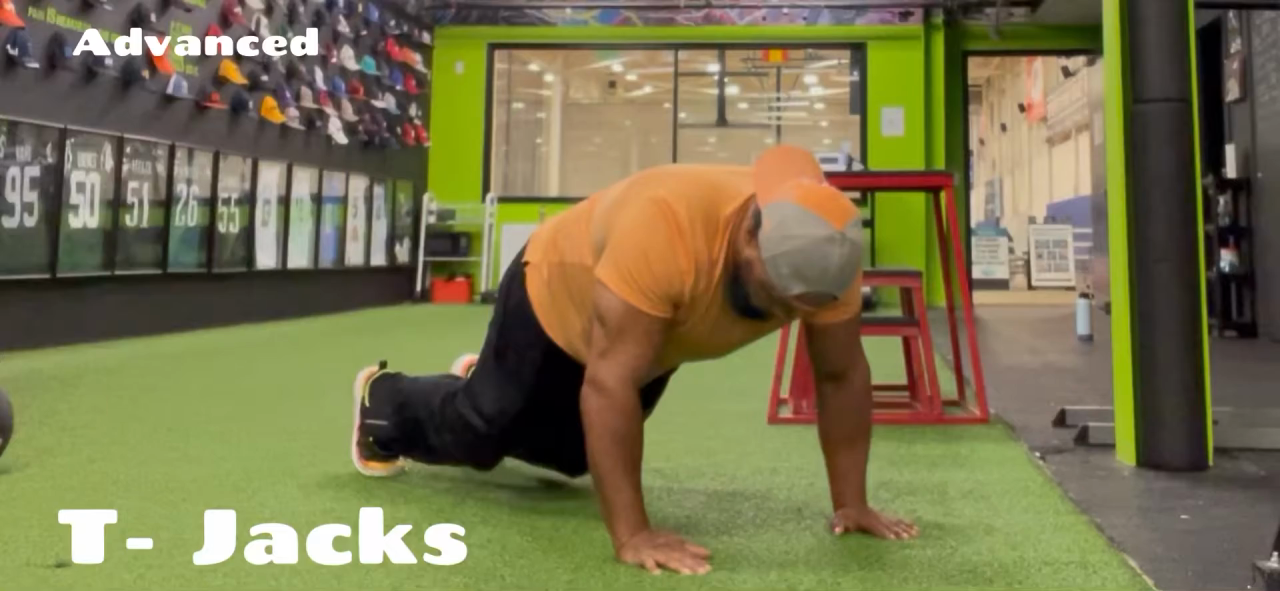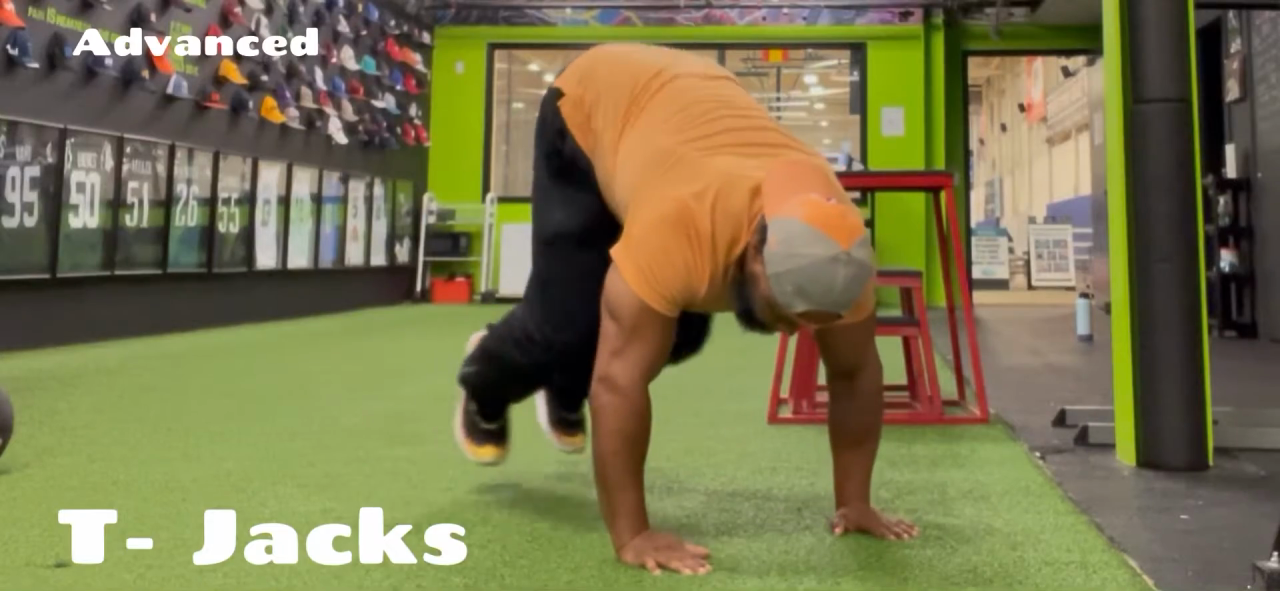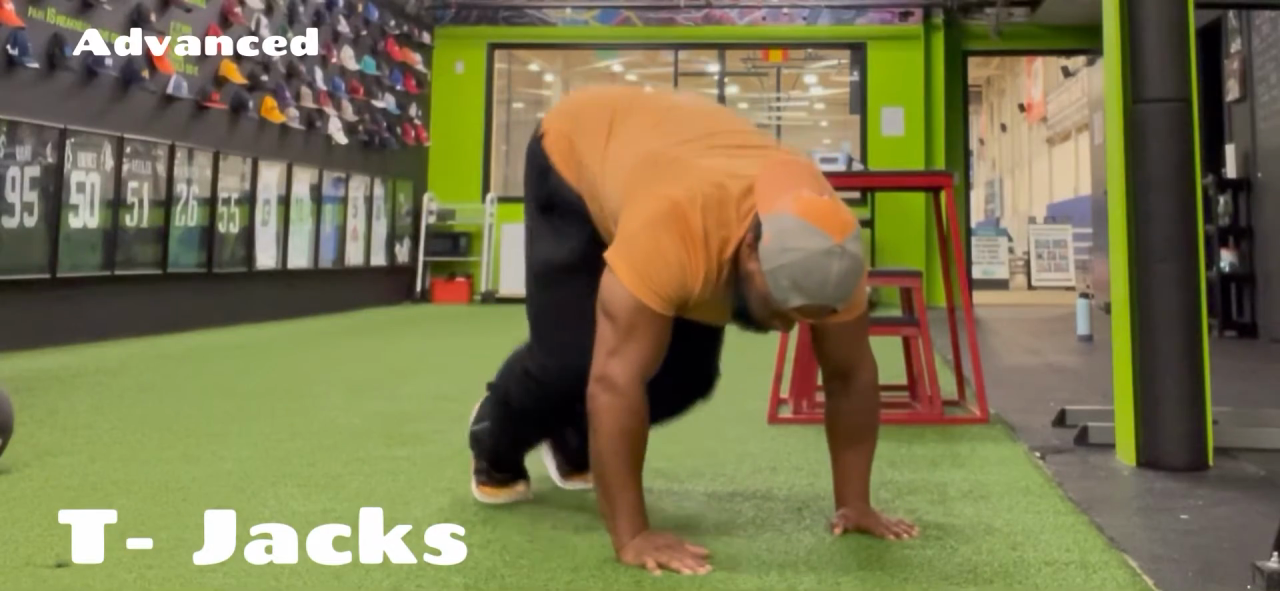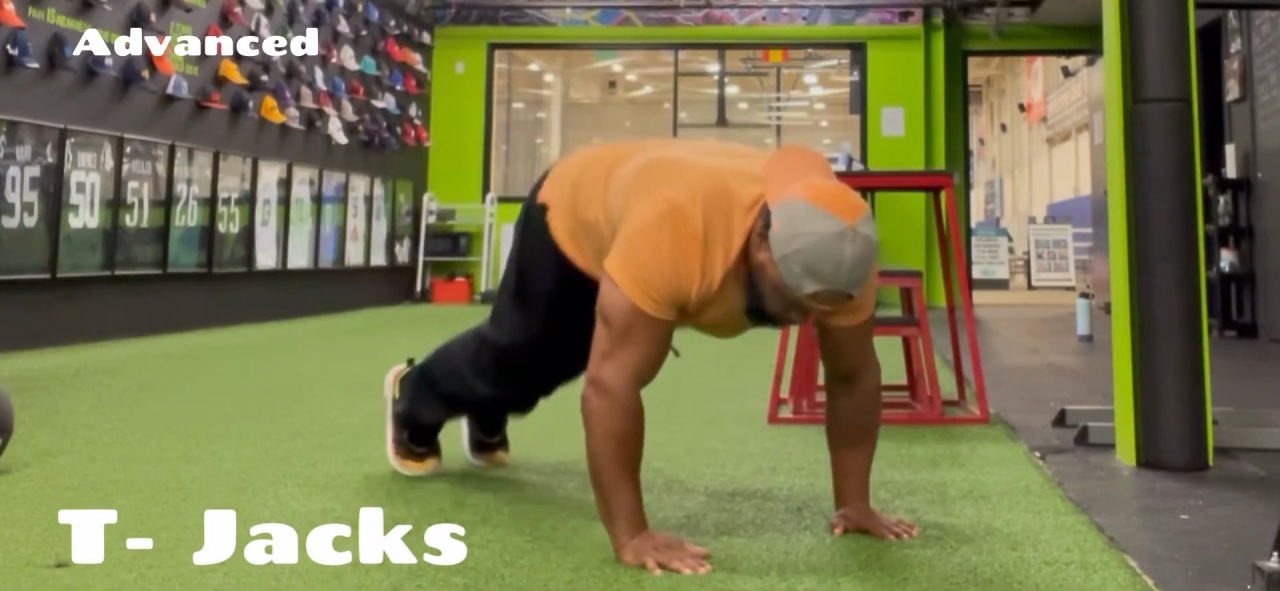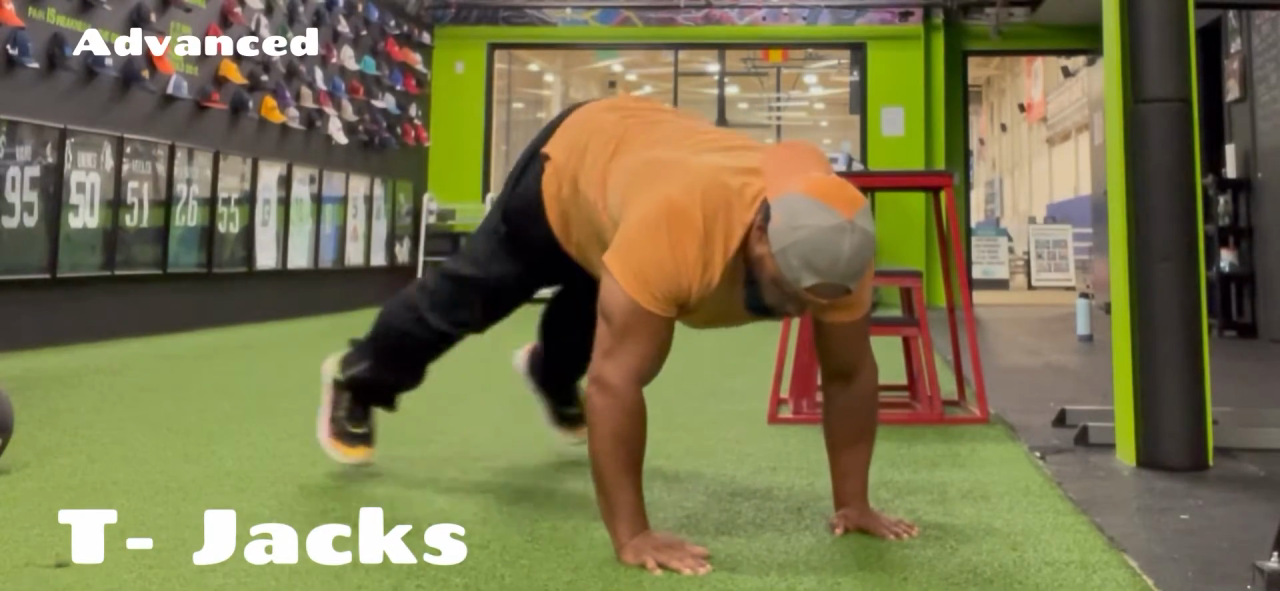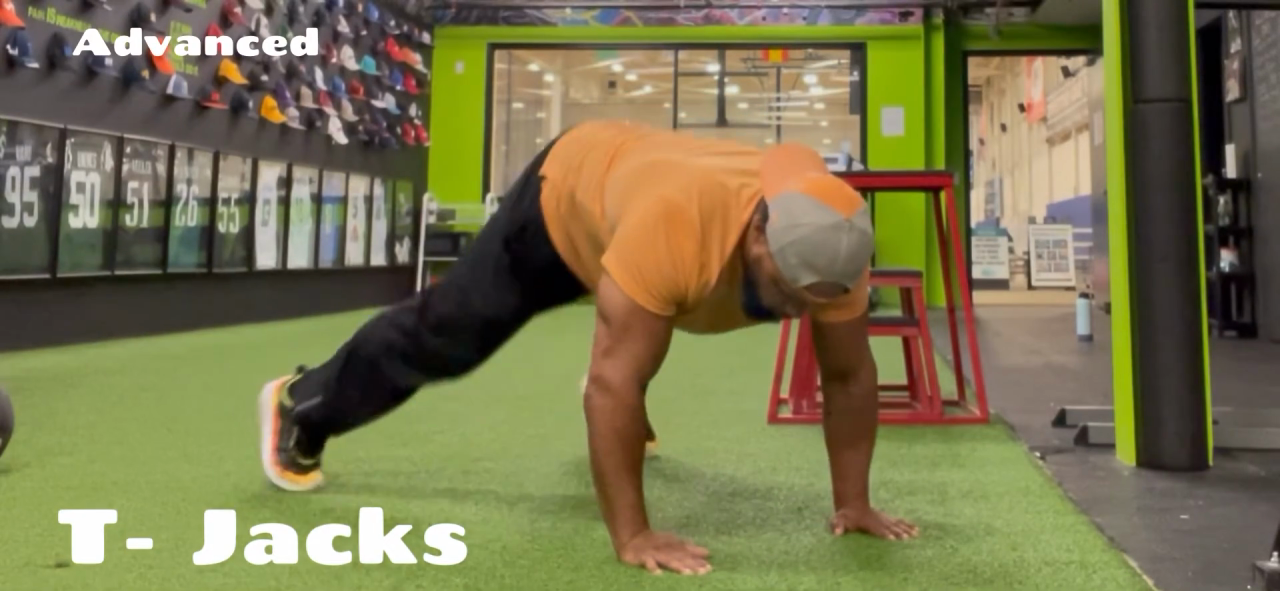
dt=0.4s
person 1, frame 1
left shoulder: (821, 250)
right shoulder: (666, 232)
left elbow: (842, 376)
right elbow: (608, 387)
left wrist: (852, 504)
right wrist: (631, 535)
left hip: (637, 326)
right hip: (563, 292)
left knee: (566, 448)
right knee: (486, 423)
left ankle: (484, 378)
right ankle: (382, 405)
person 1, frame 2
left shoulder: (830, 242)
right shoulder: (682, 230)
left elbow: (854, 372)
right elbow: (620, 379)
left wrist: (853, 500)
right wrist: (631, 535)
left knee: (680, 330)
right knee: (566, 326)
left ankle: (564, 390)
right ankle: (484, 389)
person 1, frame 3
left shoulder: (825, 245)
right shoulder: (672, 227)
left elbow: (850, 374)
right elbow: (614, 382)
left wrist: (856, 504)
right wrist: (631, 537)
left knee: (686, 377)
right knee: (566, 358)
left ankle: (568, 438)
right ankle: (495, 452)
person 1, frame 4
left shoulder: (834, 248)
right shoulder: (675, 235)
left elbow: (854, 377)
right elbow: (608, 386)
left wrist: (854, 503)
right wrist: (630, 536)
right hip: (576, 223)
left knee: (564, 361)
right knee: (512, 361)
left ankle: (487, 421)
right ankle: (412, 393)
person 1, frame 5
left shoulder: (832, 244)
right shoulder: (676, 226)
left elbow: (848, 372)
right elbow: (611, 380)
left wrist: (853, 501)
right wrist: (632, 536)
right hip: (577, 168)
left knee: (594, 303)
right knee: (470, 297)
left ankle: (552, 376)
right ankle: (360, 381)
person 1, frame 6
left shoulder: (824, 245)
right shoulder: (675, 230)
left elbow: (850, 373)
right elbow: (611, 379)
left wrist: (853, 504)
right wrist: (631, 537)
right hip: (571, 194)
left knee: (639, 331)
right knee: (448, 332)
left ankle: (617, 424)
right ankle: (301, 407)
